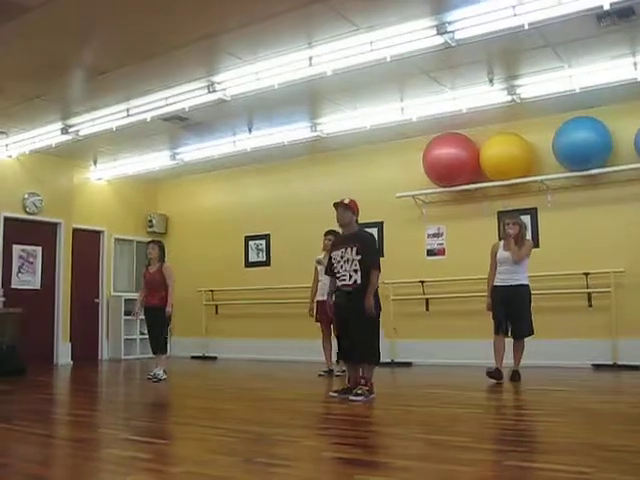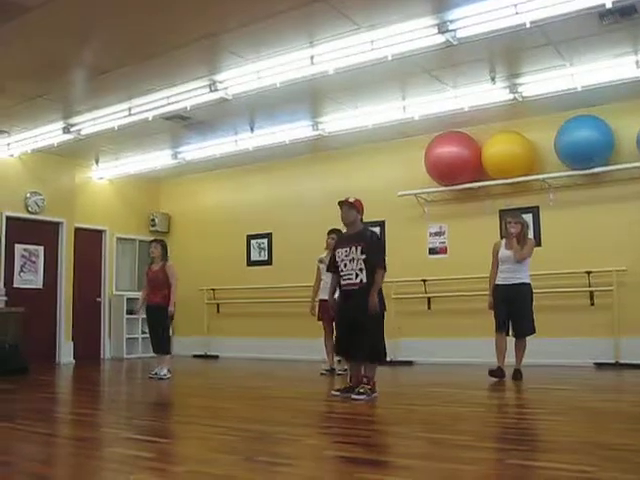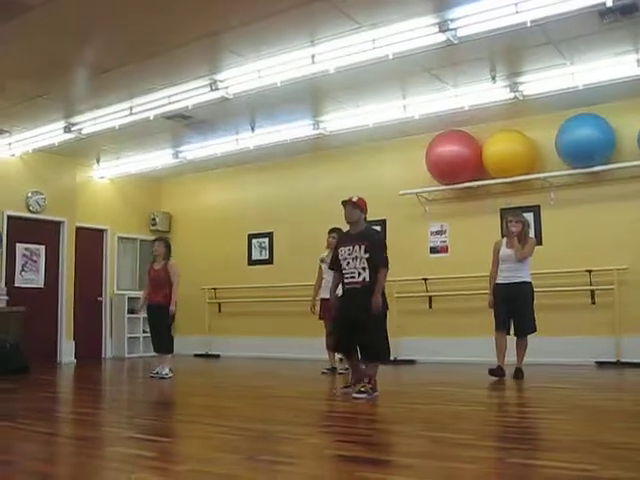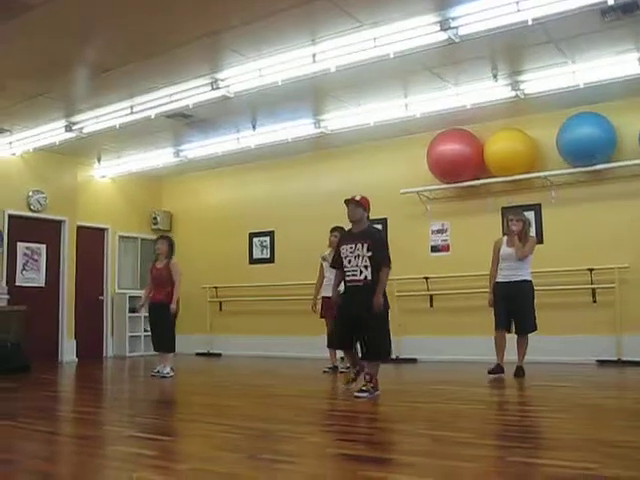
dt=0.1s
person 1, frame 1
left shoulder: (366, 238)
right shoulder: (336, 243)
left elbow: (375, 269)
left wrist: (370, 297)
right wrist: (330, 296)
left hip: (363, 301)
right hip: (343, 302)
left knee: (365, 344)
right knee: (347, 345)
left ankle: (367, 385)
right ankle: (353, 383)
person 1, frame 2
left shoulder: (371, 237)
right shoulder: (340, 242)
left elbow: (380, 268)
right elbow: (336, 272)
left wrist: (374, 295)
right wrist: (331, 294)
left hip: (367, 300)
right hip: (346, 300)
left knee: (370, 343)
right knee: (346, 343)
left ankle: (369, 384)
right ankle: (354, 382)
person 1, frame 3
left shoulder: (374, 237)
right shoulder: (342, 240)
left elbow: (383, 268)
right elbow: (338, 270)
left wrist: (378, 295)
right wrist: (333, 291)
left hip: (369, 299)
right hip: (348, 298)
left knee: (372, 342)
right knee: (344, 340)
left ankle: (370, 383)
right ankle: (357, 374)
person 1, frame 4
left shoulder: (376, 236)
right shoulder: (344, 239)
left elbow: (385, 267)
right elbow: (339, 267)
left wrist: (379, 293)
right wrist: (335, 289)
left hip: (371, 297)
right hip: (349, 296)
left knee: (374, 340)
right knee: (341, 336)
left ankle: (371, 382)
right ankle: (357, 365)
person 2, frame 1
left shoulder: (526, 244)
right shoulder: (497, 246)
left elbow: (517, 258)
right elbow: (492, 272)
left wrist: (512, 240)
right wrist: (488, 295)
left hip: (519, 289)
right hip: (499, 290)
left knee: (519, 333)
right knee: (499, 331)
left ankle: (516, 369)
right ankle: (498, 368)
person 2, frame 2
left shoulder: (528, 242)
right shoulder: (498, 245)
left elbow: (519, 257)
right elbow: (493, 271)
left wrist: (514, 239)
right wrist: (490, 294)
left hip: (521, 288)
right hip: (501, 289)
left knee: (521, 331)
right knee: (500, 329)
left ankle: (517, 368)
right ankle: (500, 367)
person 2, frame 3
left shoulder: (529, 241)
right shoulder: (499, 244)
left elbow: (521, 257)
right elbow: (494, 270)
left wrist: (515, 238)
right wrist: (491, 293)
left hip: (522, 287)
right hip: (502, 287)
left knee: (522, 330)
right knee: (500, 328)
left ankle: (519, 366)
right ankle: (500, 366)
person 2, frame 4
left shoulder: (530, 240)
right shoulder: (499, 242)
left elbow: (521, 255)
right elbow: (494, 269)
left wrist: (515, 237)
right wrist: (491, 292)
left hip: (522, 286)
right hip: (502, 286)
left knee: (523, 329)
right knee: (500, 327)
left ankle: (520, 365)
right ankle: (499, 364)
person 3, frame 1
right shoulder: (319, 259)
right elbow: (315, 283)
left wrist: (325, 263)
right wrist: (311, 302)
right hip: (321, 300)
right knee: (325, 334)
left ankle: (341, 366)
right ankle: (329, 366)
person 3, frame 2
right shoulder: (321, 258)
right elbow: (317, 281)
left wrist: (327, 263)
right wrist: (313, 300)
right hip: (323, 299)
right knee: (327, 333)
left ankle: (342, 365)
right ankle: (331, 365)
person 3, frame 3
right shoulder: (323, 257)
right elbow: (319, 280)
left wrist: (328, 262)
right wrist: (313, 299)
right hip: (325, 298)
right knee: (329, 332)
left ankle: (344, 364)
right ankle: (332, 364)
person 3, frame 4
right shoulder: (324, 256)
right elbow: (320, 279)
left wrist: (330, 260)
right wrist: (314, 298)
right hip: (326, 296)
right knee: (330, 331)
right ankle: (333, 363)
person 4, frame 1
left shoulder: (164, 267)
right shoulder: (146, 269)
left elbow: (171, 286)
right elbow: (144, 290)
left wrist: (169, 305)
right wrist: (138, 307)
left hip: (162, 306)
right hip: (149, 307)
left knee: (161, 336)
right knee: (153, 337)
left ankle: (162, 369)
right ankle: (158, 367)
person 4, frame 2
left shoulder: (167, 266)
right shoulder: (149, 268)
left elbow: (173, 285)
right elbow: (146, 288)
left wrist: (171, 304)
right wrist: (140, 304)
left hip: (164, 305)
right hip: (151, 306)
left knee: (163, 335)
right knee: (154, 336)
left ankle: (166, 368)
right ankle: (160, 366)
person 4, frame 3
left shoulder: (169, 264)
right shoulder: (151, 267)
left elbow: (175, 284)
right elbow: (148, 287)
left wrist: (173, 303)
right wrist: (142, 303)
left hip: (165, 304)
right hip: (152, 305)
left knee: (166, 334)
right knee: (155, 335)
left ankle: (168, 367)
right ankle: (161, 365)
person 4, frame 4
left shoulder: (172, 263)
right shoulder: (153, 265)
left elbow: (177, 283)
right elbow: (150, 285)
left wrist: (174, 303)
right wrist: (143, 301)
left hip: (168, 303)
right hip: (155, 303)
left knee: (167, 333)
right knee: (156, 334)
left ankle: (169, 366)
right ankle: (162, 364)
